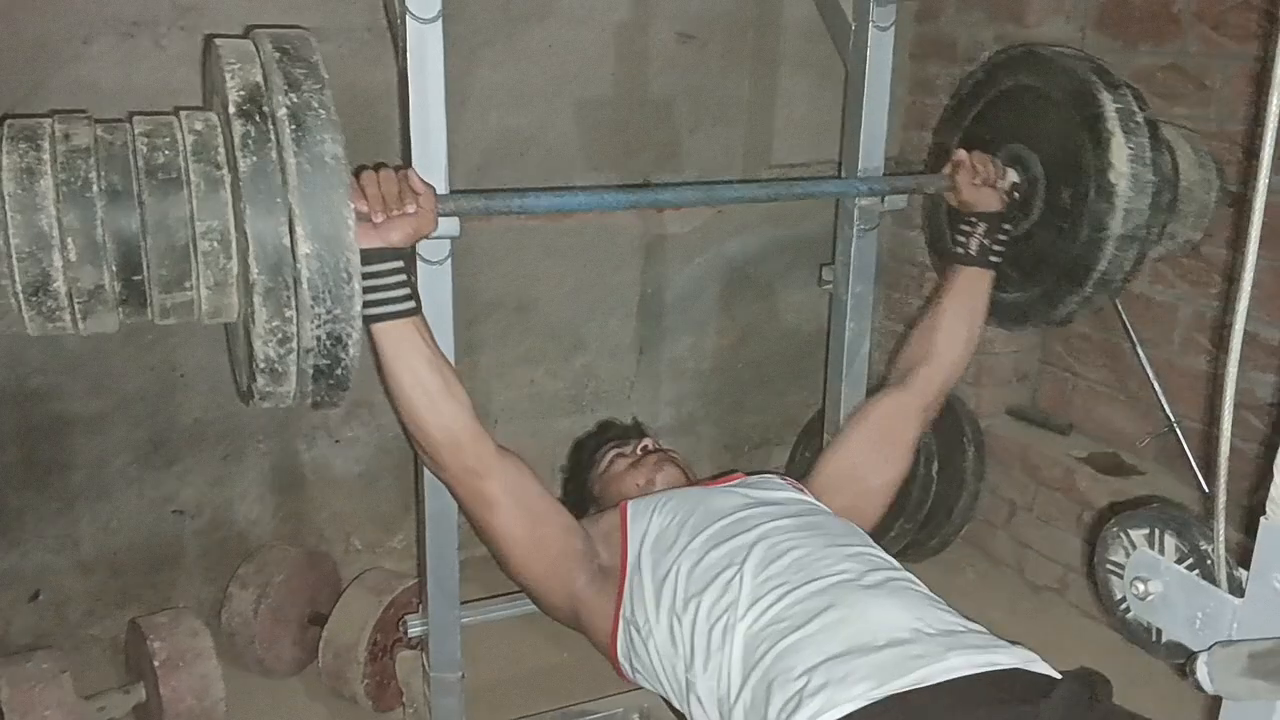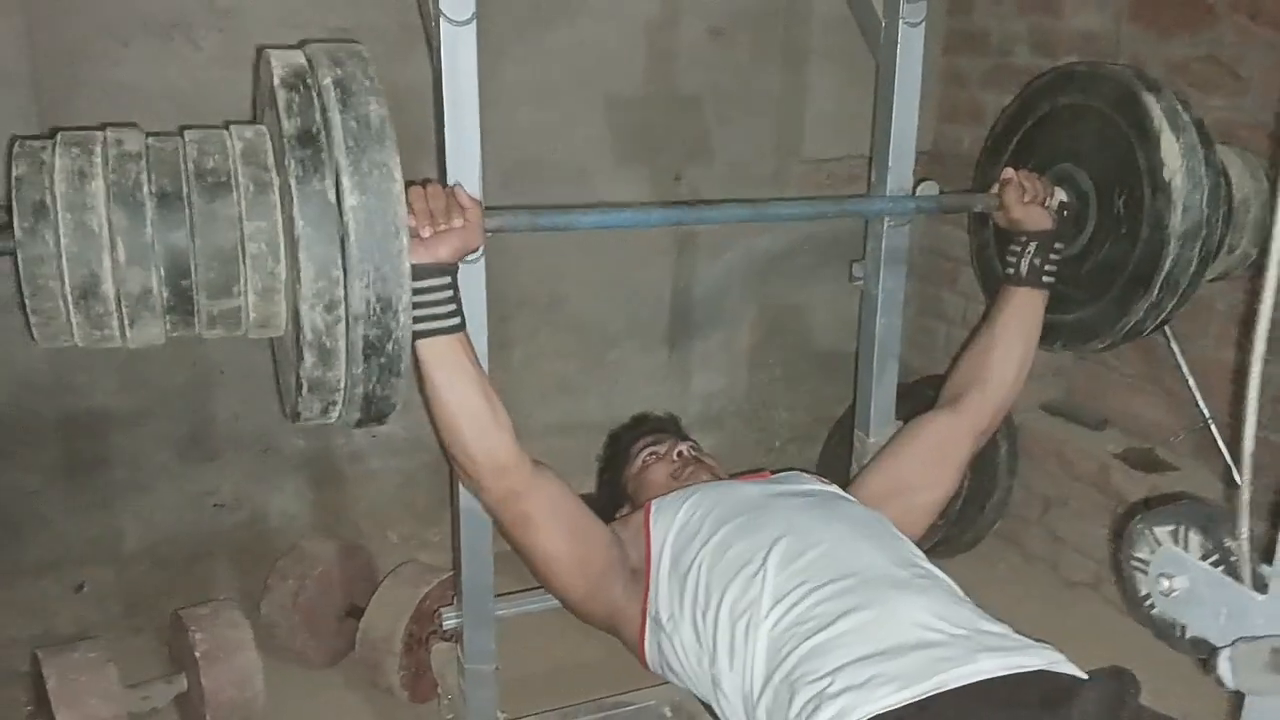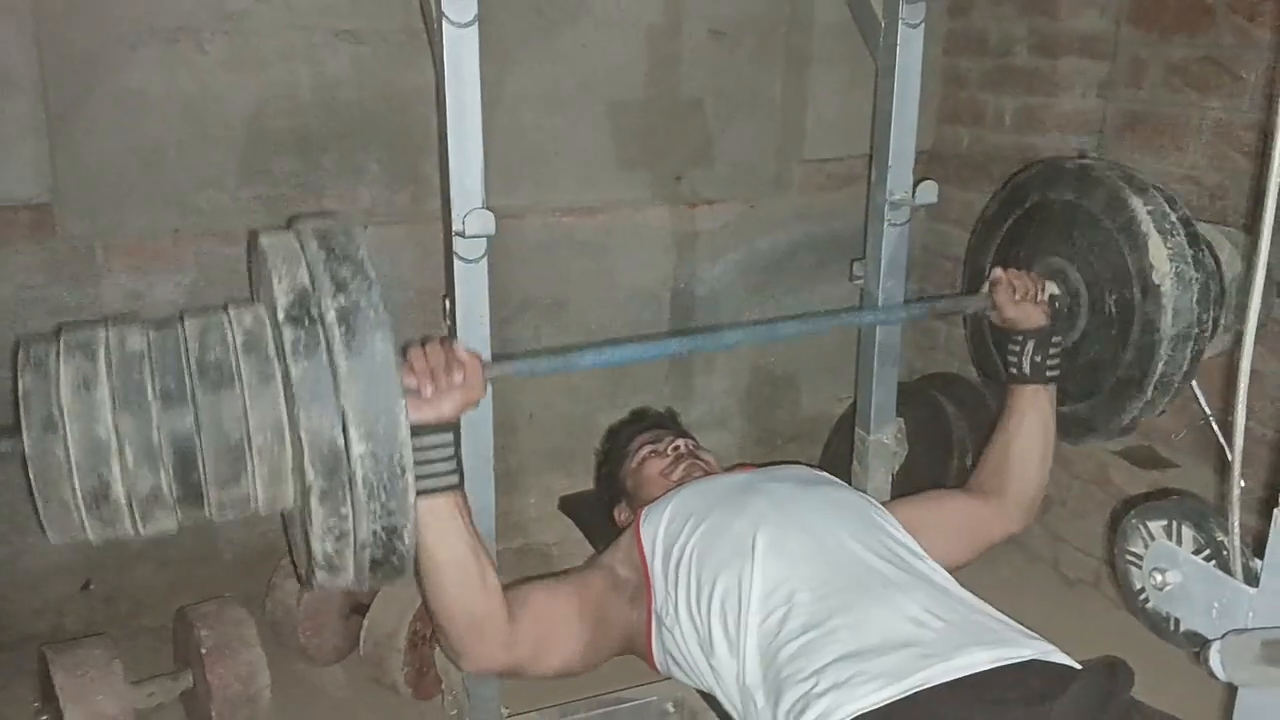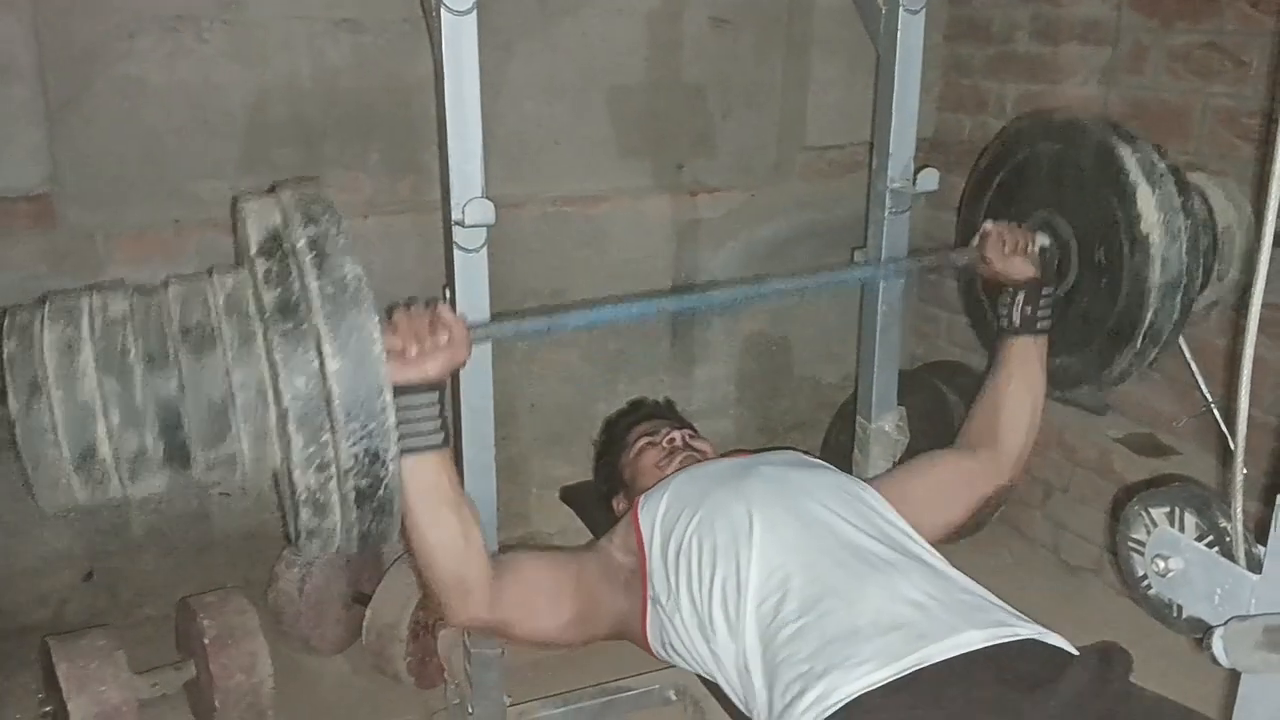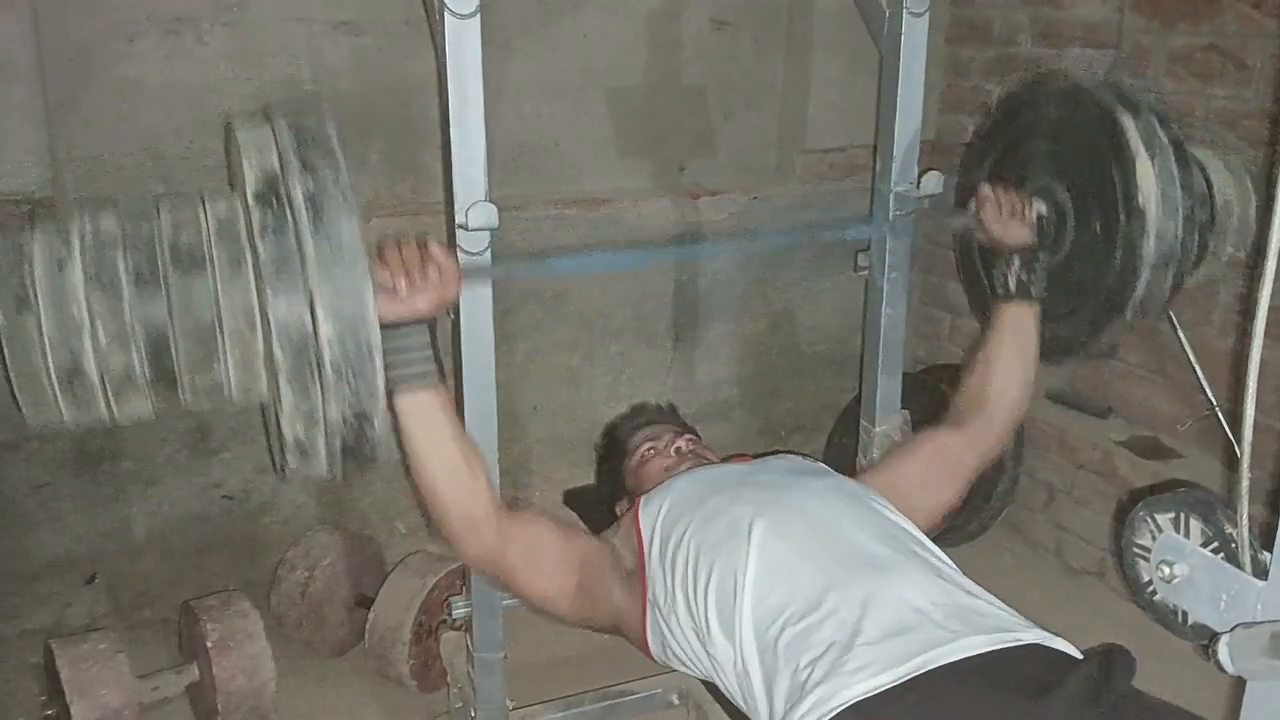
dt=0.7s
person 1, frame 1
left shoulder: (802, 505)
right shoulder: (601, 564)
left elbow: (911, 390)
right elbow: (467, 457)
left wrist: (980, 228)
right wrist: (385, 263)
person 1, frame 2
left shoulder: (836, 505)
right shoulder: (632, 564)
left elbow: (967, 412)
right elbow: (502, 474)
left wrist: (1032, 250)
right wrist: (431, 279)
person 1, frame 3
left shoulder: (837, 502)
right shoulder: (636, 570)
left elbow: (1003, 503)
right elbow: (485, 636)
left wrist: (1031, 345)
right wrist: (430, 438)
person 1, frame 4
left shoulder: (833, 490)
right shoulder: (633, 559)
left elbow: (989, 458)
right elbow: (473, 593)
left wrist: (1023, 299)
right wrist: (416, 399)
person 1, frame 5
left shoulder: (835, 490)
right shoulder: (628, 568)
left elbow: (977, 428)
right elbow: (479, 527)
left wrist: (1018, 265)
right wrist: (408, 335)
